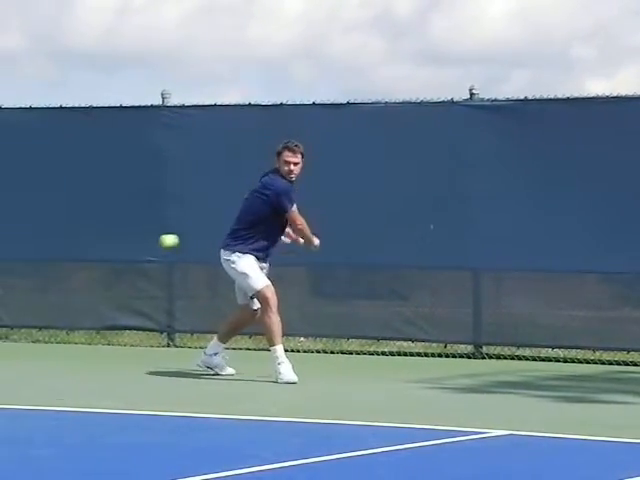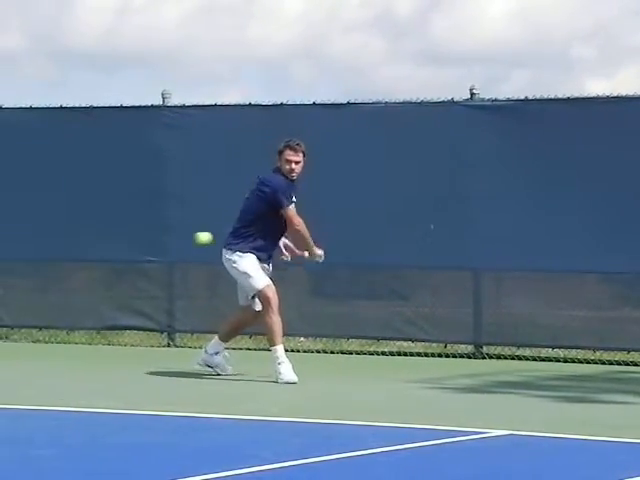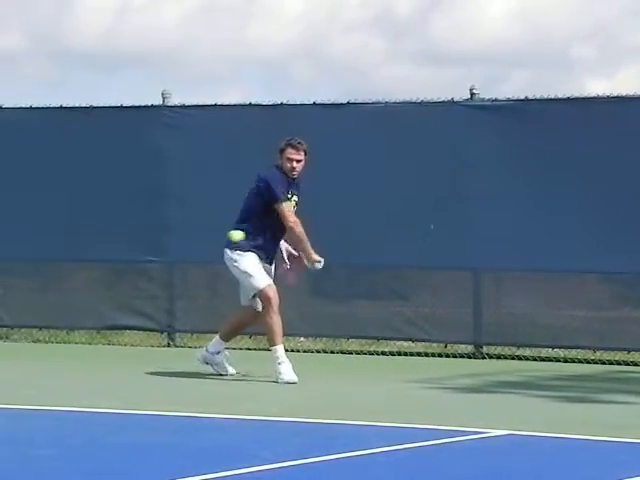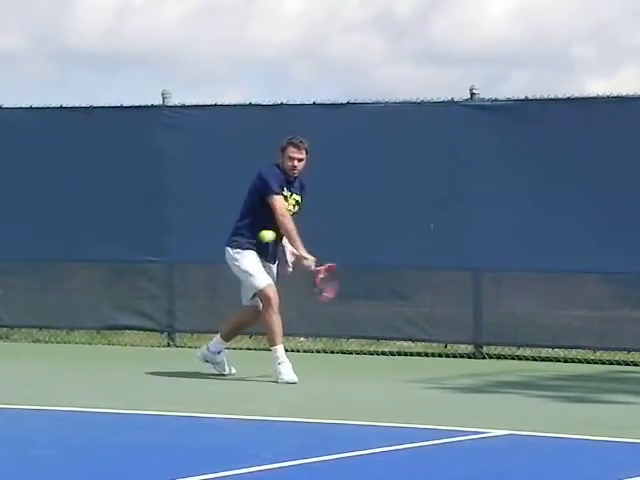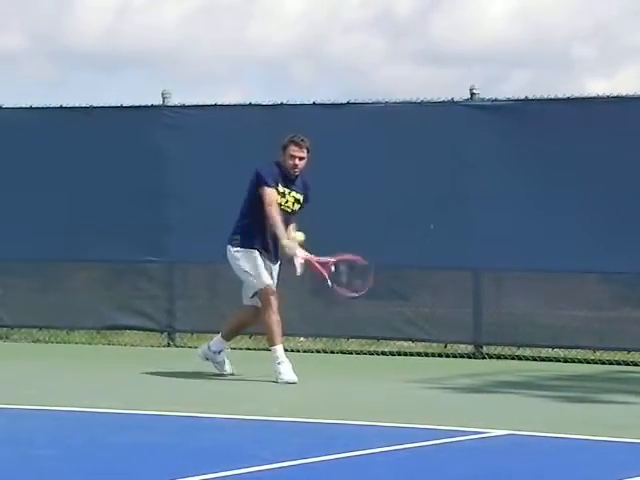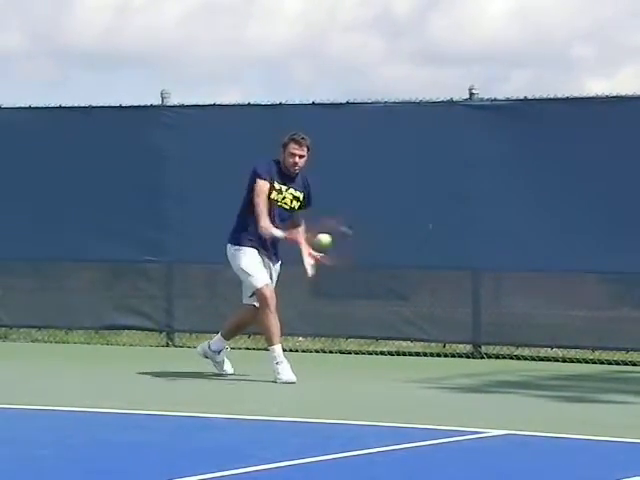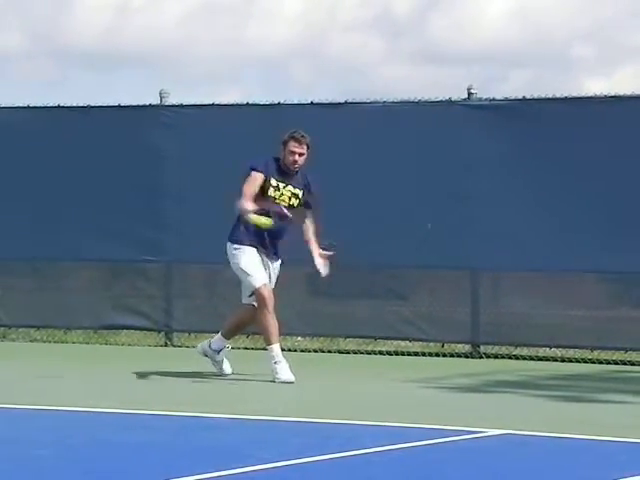
dt=0.1s
person 1, frame 1
left shoulder: (276, 180)
right shoulder: (279, 187)
right elbow: (299, 225)
left wrist: (282, 231)
right wrist: (311, 240)
left hip: (254, 254)
right hip: (239, 253)
left knee: (250, 310)
right knee: (269, 297)
left ankle: (211, 354)
right ankle: (282, 363)
person 1, frame 2
left shoulder: (287, 183)
right shoulder: (275, 183)
right elbow: (295, 224)
left wrist: (280, 239)
right wrist: (313, 250)
left hip: (261, 255)
right hip: (240, 252)
left knee: (252, 311)
right knee: (270, 297)
left ankle: (212, 352)
right ankle: (282, 363)
person 1, frame 3
left shoulder: (294, 184)
right shoulder: (273, 179)
right elbow: (291, 222)
left wrist: (281, 242)
right wrist: (310, 254)
left hip: (263, 254)
right hip: (243, 251)
left knee: (253, 310)
right knee: (271, 297)
left ankle: (213, 351)
right ankle: (282, 363)
person 1, frame 4
left shoulder: (300, 185)
right shoulder: (269, 175)
right elbow: (281, 215)
left wrist: (287, 247)
right wrist: (300, 250)
left hip: (269, 254)
right hip: (243, 249)
left knee: (254, 310)
right knee: (271, 297)
left ankle: (213, 349)
right ankle: (282, 363)
person 1, frame 5
left shoulder: (303, 186)
right shoulder: (267, 172)
right elbow: (271, 208)
left wrist: (291, 244)
right wrist: (287, 242)
left hip: (271, 254)
right hip: (244, 248)
left knee: (254, 309)
right knee: (270, 298)
left ankle: (214, 348)
right ankle: (281, 363)
person 1, frame 6
left shoulder: (303, 185)
right shoulder: (266, 169)
left elbow: (297, 220)
right elbow: (259, 197)
left wrist: (304, 248)
right wrist: (266, 225)
left hip: (271, 254)
right hip: (245, 246)
left knee: (253, 309)
right knee: (267, 298)
left ankle: (214, 347)
right ankle: (279, 362)
person 1, frame 7
left shoulder: (304, 183)
right shoulder: (265, 166)
left elbow: (306, 218)
right elbow: (250, 187)
left wrist: (314, 249)
right wrist: (246, 203)
left hip: (272, 252)
right hip: (245, 244)
left knee: (253, 308)
right knee: (266, 297)
left ankle: (214, 346)
right ankle: (279, 363)
